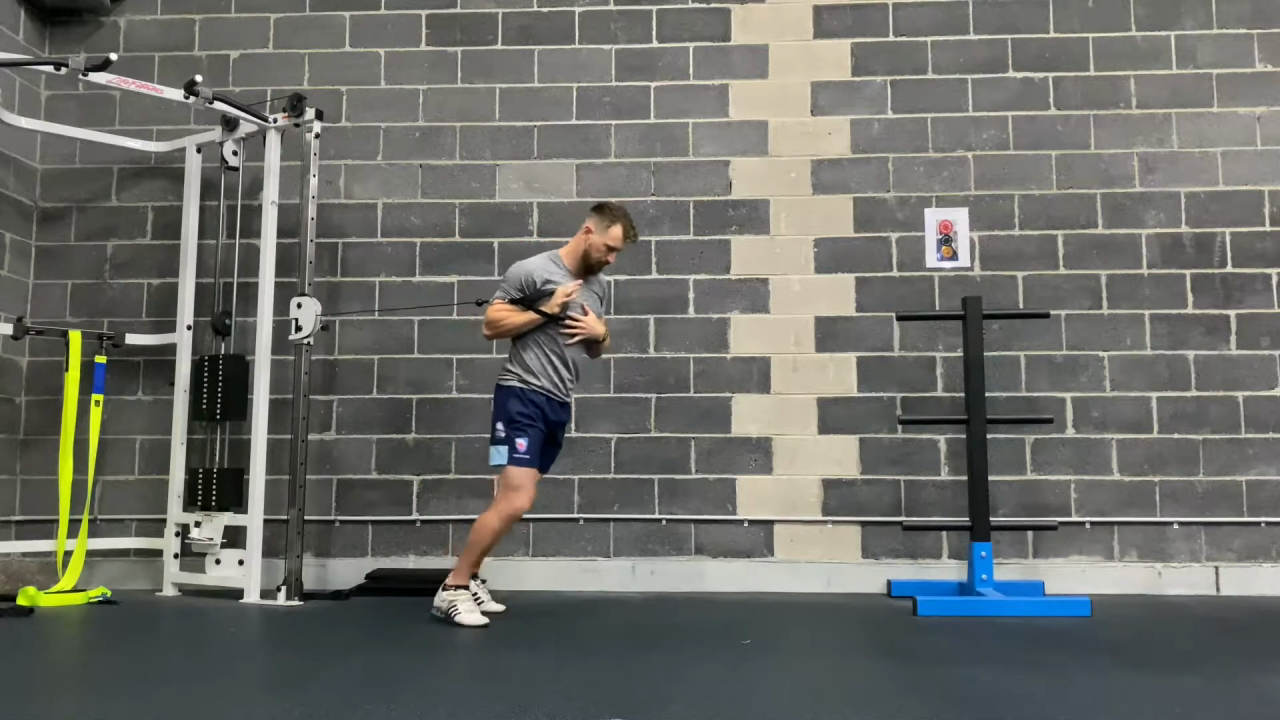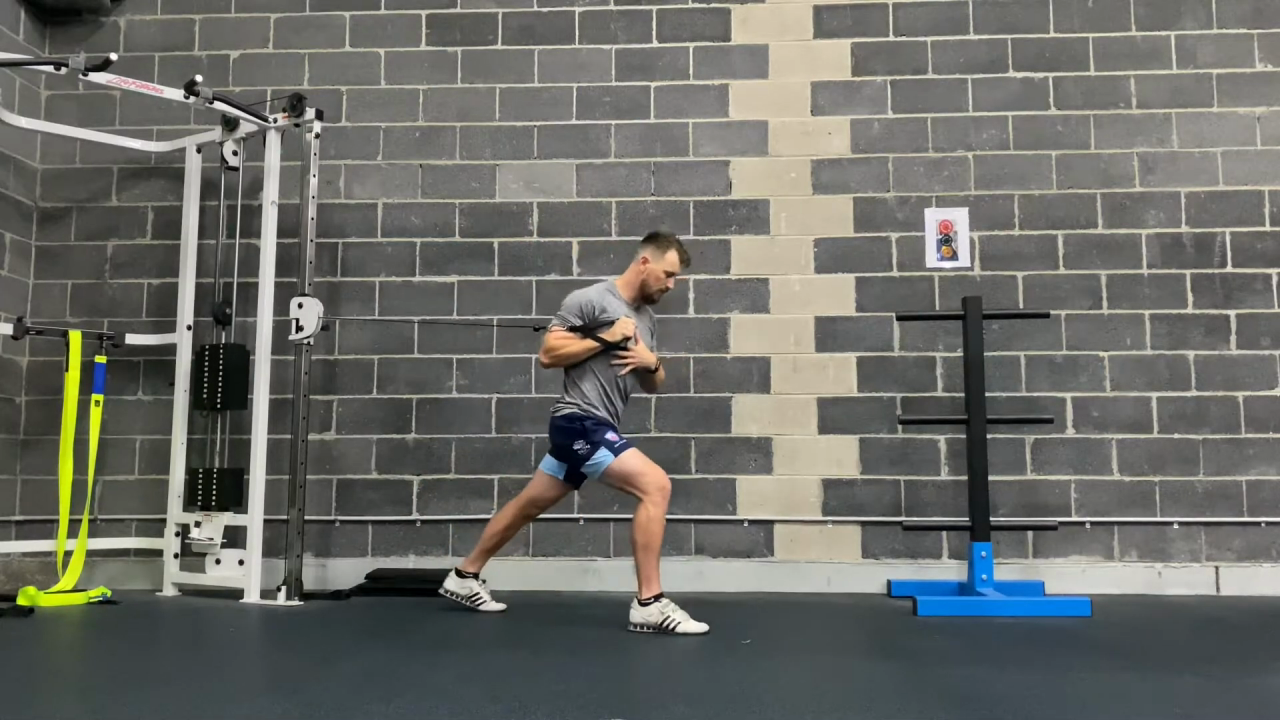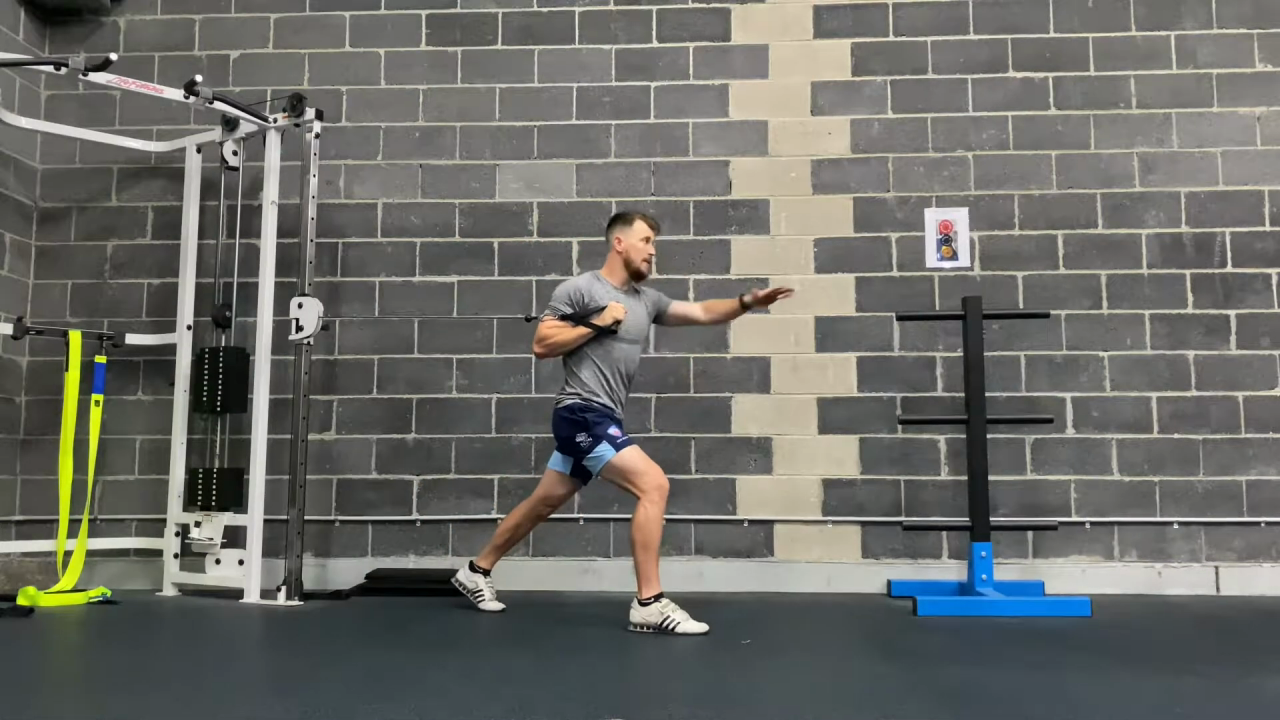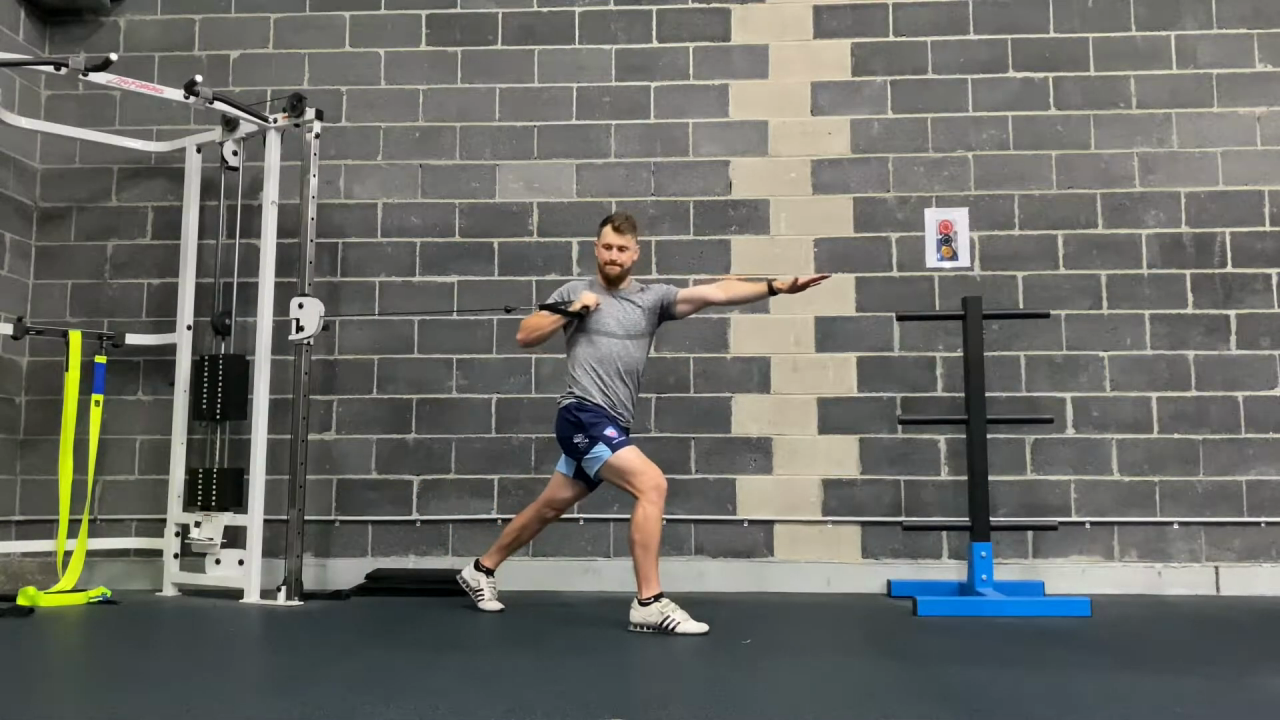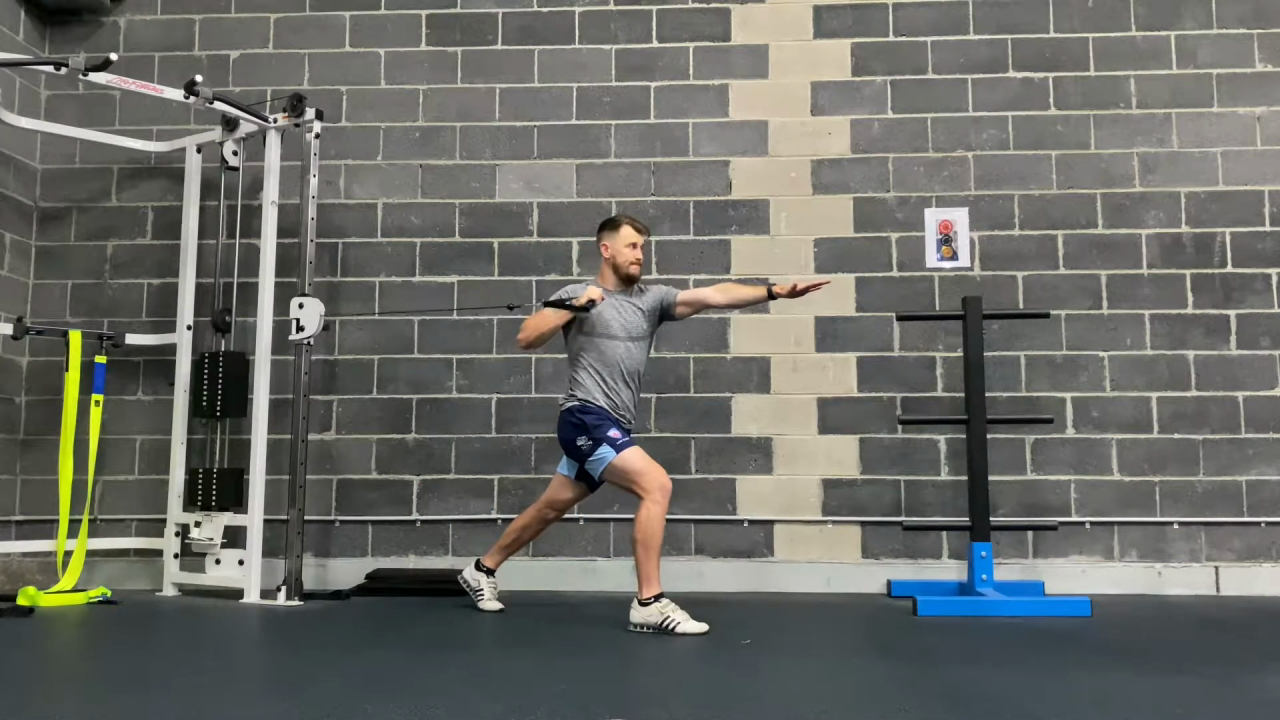
dt=1s
person 1, frame 1
left shoulder: (599, 285)
right shoulder: (531, 271)
left elbow: (599, 350)
right elbow: (490, 326)
left wrist: (599, 331)
right wrist: (546, 309)
left hip: (557, 404)
right hip: (523, 398)
left knee: (517, 502)
right knee: (513, 503)
left ankle: (469, 577)
right ankle: (453, 589)
person 1, frame 2
left shoulder: (647, 316)
right shoulder: (589, 299)
left elbow: (652, 385)
right elbow: (548, 354)
left wrist: (652, 362)
right wrist: (605, 337)
left hip: (594, 426)
right hip: (580, 421)
left knee: (531, 503)
right knee: (656, 487)
left ankle: (464, 575)
right ankle: (649, 604)
person 1, frame 3
left shoulder: (646, 299)
right shoulder: (578, 289)
left elbow: (701, 312)
right elbow: (542, 345)
left wrist: (747, 302)
right wrist: (597, 323)
left hip: (601, 420)
right hip: (583, 415)
left knee: (543, 503)
right knee: (654, 486)
left ankle: (476, 571)
right ankle: (649, 604)
person 1, frame 4
left shoulder: (654, 297)
right shoulder: (573, 291)
left elbow: (716, 292)
right elbow: (525, 336)
left wrist: (777, 286)
right wrist: (571, 311)
left hip: (611, 425)
right hip: (584, 416)
left knee: (549, 507)
right knee: (652, 485)
left ankle: (481, 570)
right ankle: (649, 604)
person 1, frame 5
left shoulder: (652, 297)
right shoulder: (573, 294)
left elbow: (714, 296)
right elbow: (526, 338)
left wrist: (775, 291)
right wrist: (576, 306)
left hip: (612, 426)
right hip: (587, 419)
left knee: (550, 508)
right knee: (657, 485)
left ankle: (483, 569)
right ankle: (650, 603)
